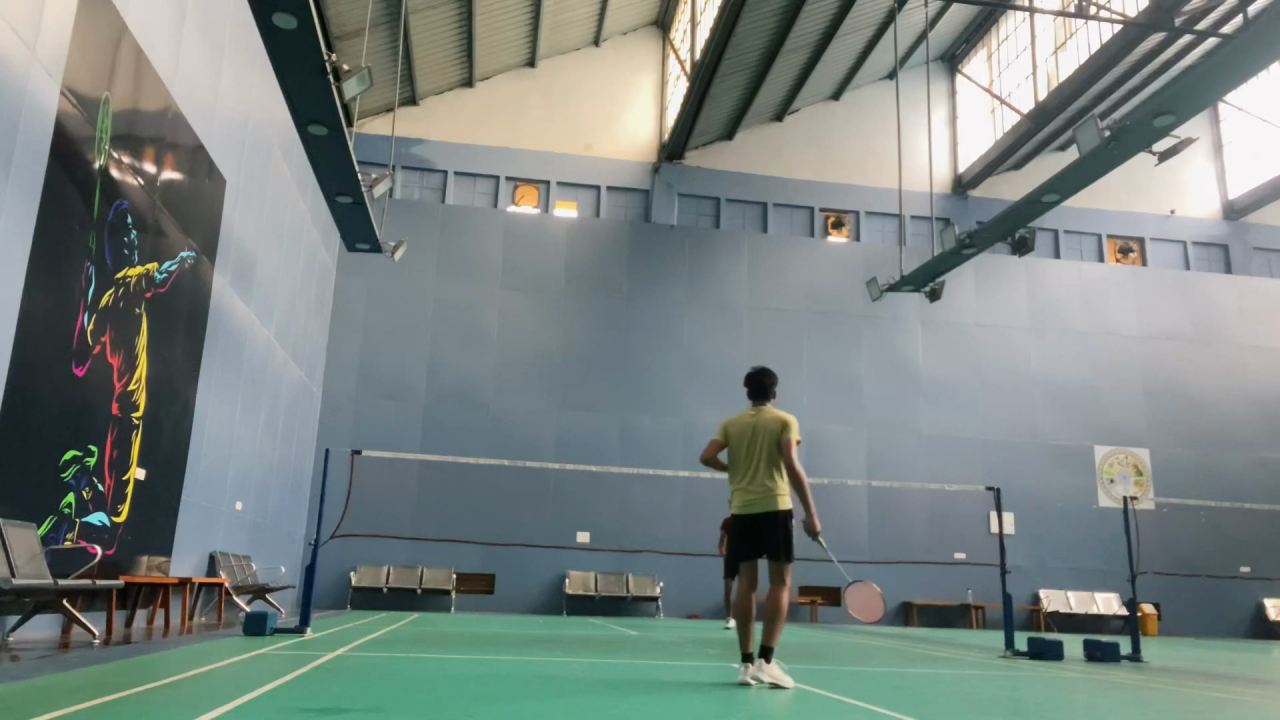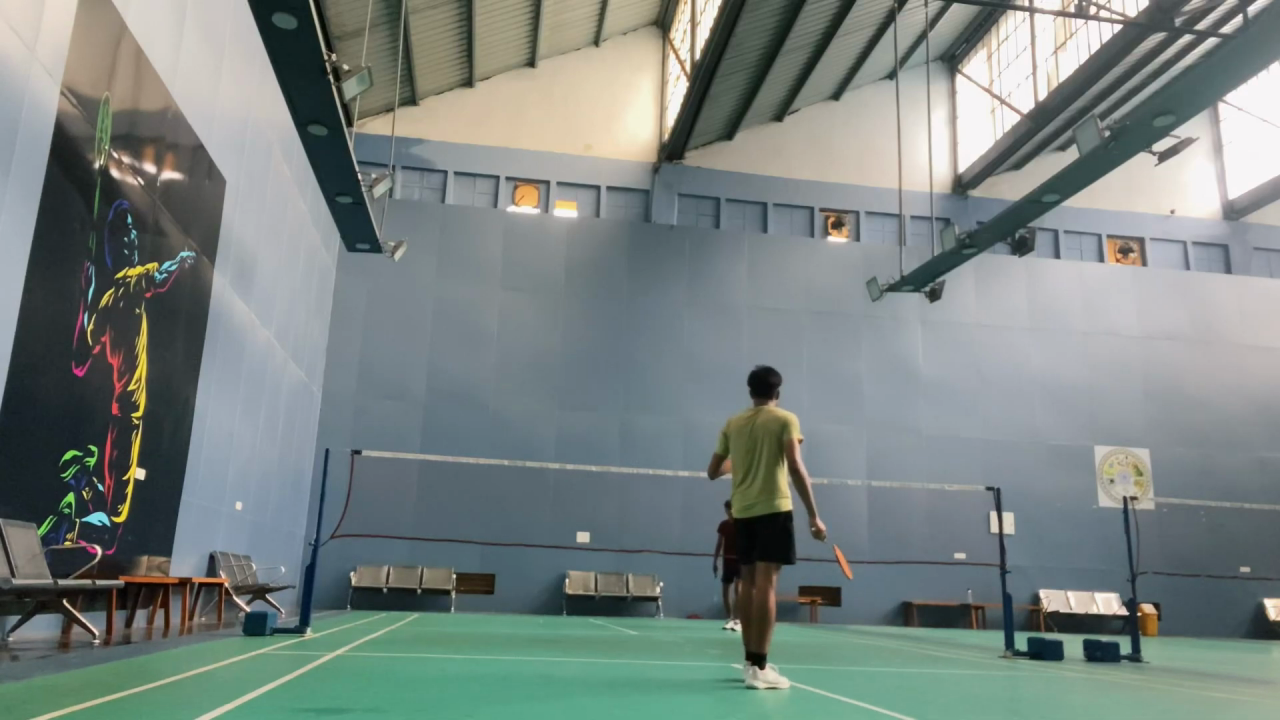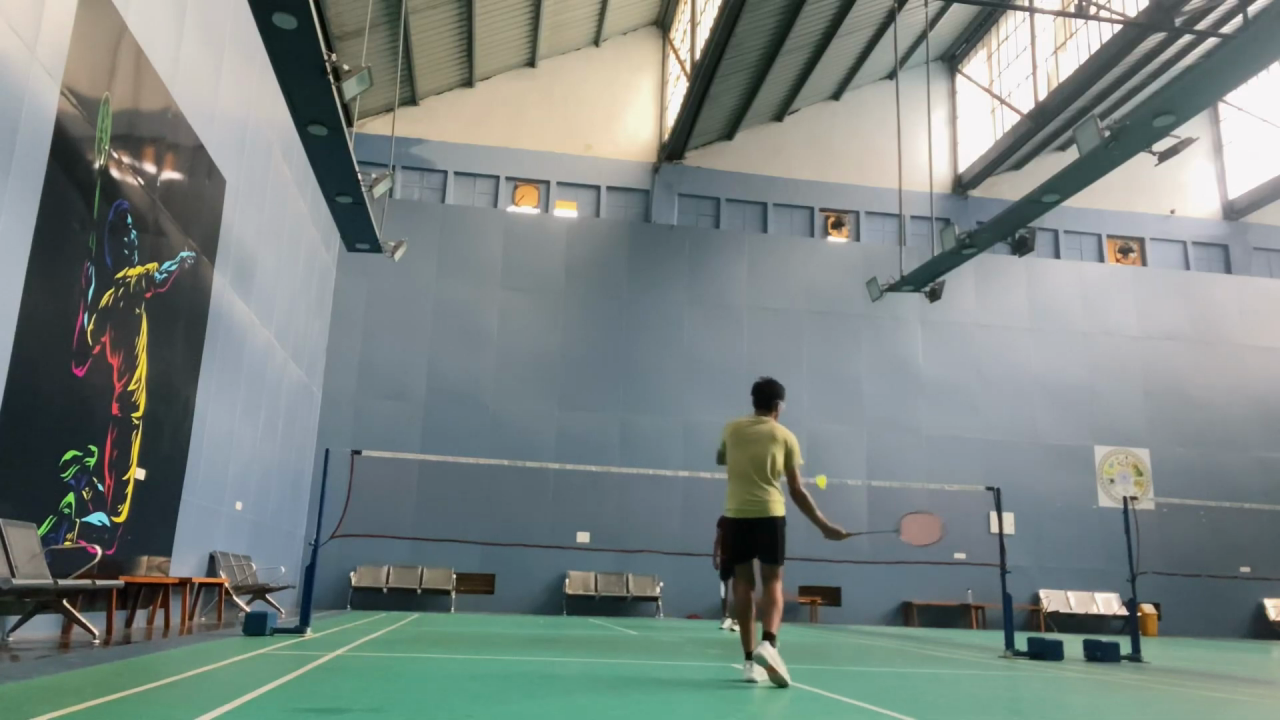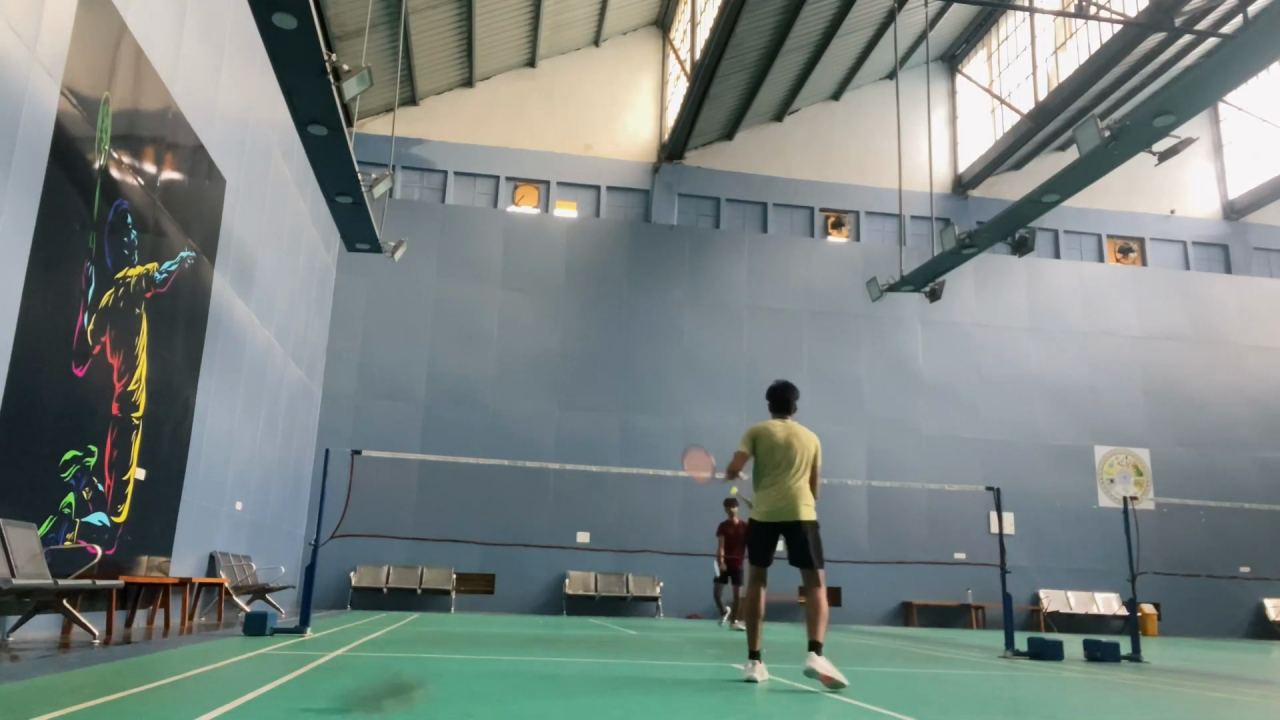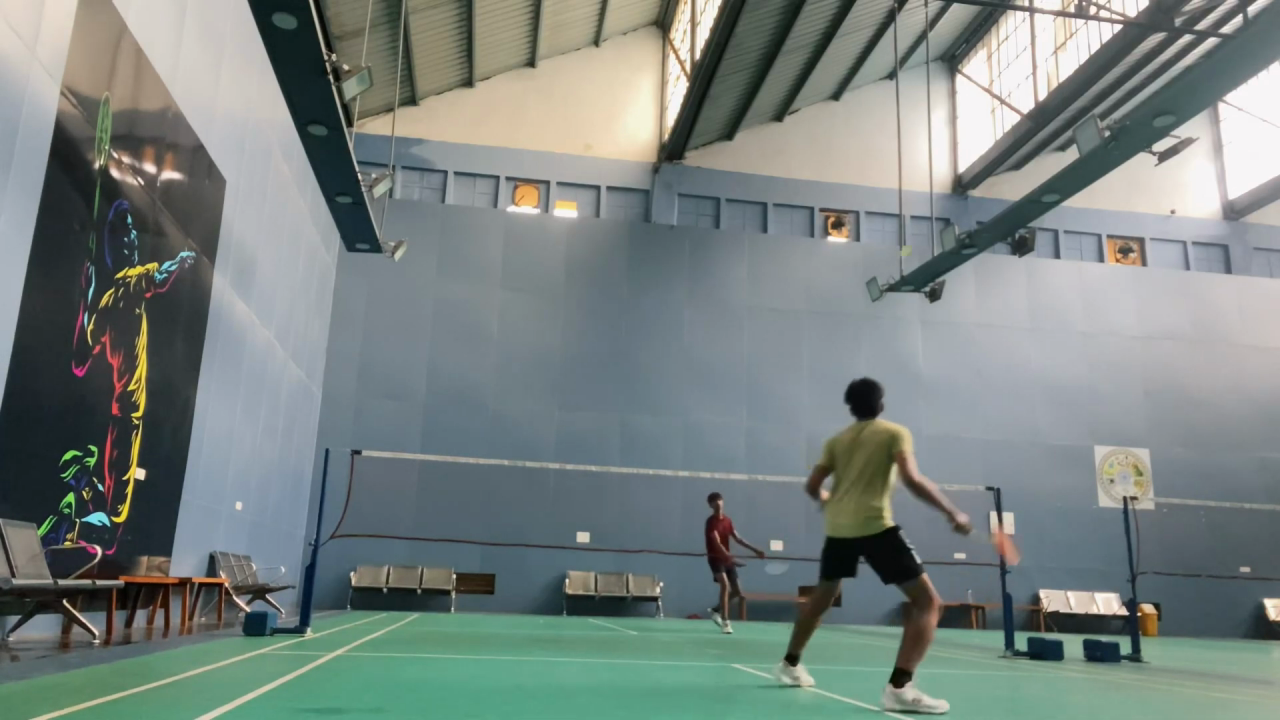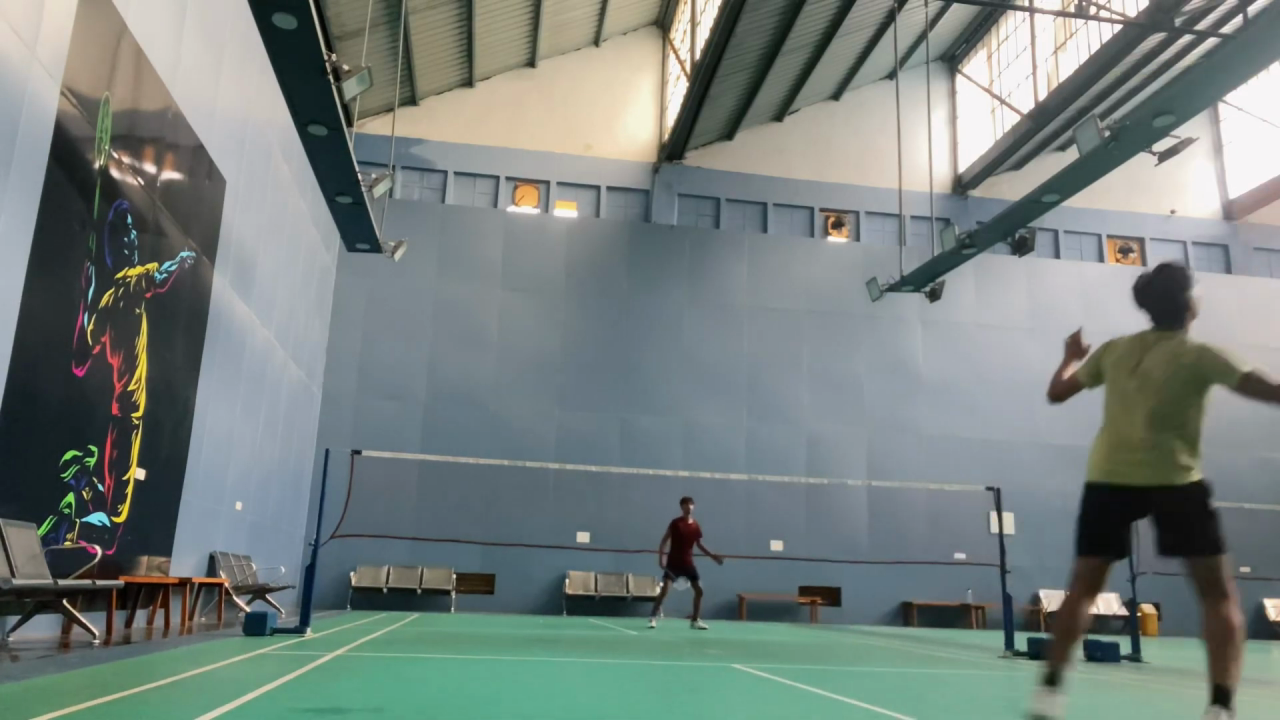
dt=0.7s
person 1, frame 1
left shoulder: (138, 278)
right shoulder: (107, 290)
left elbow: (159, 277)
right elbow: (81, 359)
left wrist: (178, 264)
right wrist: (86, 300)
left hip: (129, 397)
left knee: (119, 474)
left ankle: (109, 535)
person 1, frame 2
left shoulder: (138, 278)
right shoulder: (106, 289)
left elbow: (159, 276)
right elbow: (81, 356)
left wrist: (178, 263)
right wrist: (85, 300)
left hip: (129, 395)
left knee: (121, 470)
left ankle: (110, 533)
right ankle: (86, 532)
person 1, frame 3
left shoulder: (138, 278)
right shoulder: (105, 290)
left elbow: (159, 277)
right elbow: (80, 358)
left wrist: (177, 265)
right wrist: (86, 301)
left hip: (129, 395)
left knee: (120, 468)
right knee: (101, 465)
left ankle: (112, 529)
person 1, frame 4
left shoulder: (138, 277)
right shoulder: (103, 288)
left elbow: (158, 277)
right elbow: (81, 357)
left wrist: (177, 264)
right wrist: (86, 299)
left hip: (128, 393)
left knee: (120, 469)
left ankle: (111, 531)
person 1, frame 5
left shoulder: (138, 278)
right shoulder: (100, 285)
left elbow: (159, 278)
right elbow: (80, 358)
left wrist: (177, 265)
right wrist: (86, 300)
left hip: (129, 394)
left knee: (119, 470)
left ankle: (111, 531)
person 1, frame 6
left shoulder: (138, 278)
right shoulder: (106, 291)
left elbow: (159, 277)
right elbow: (81, 358)
left wrist: (177, 264)
right wrist: (86, 300)
left hip: (129, 396)
right hip: (112, 396)
left knee: (121, 470)
right knee: (108, 469)
left ankle: (111, 533)
person 2, frame 1
left shoulder: (731, 424)
right shoulder: (785, 421)
left elbow: (706, 457)
right elbow: (792, 467)
right wrist: (811, 513)
left hip: (741, 510)
right hip: (775, 508)
left knee: (746, 584)
right knee: (780, 582)
left ankle: (747, 663)
right ankle: (766, 661)
person 2, frame 2
left shoulder: (732, 424)
right shoulder: (785, 419)
left elbow: (713, 472)
right elbow: (796, 468)
right wrist: (814, 516)
left hip: (741, 511)
right hip: (773, 509)
left knee: (749, 583)
right knee: (766, 583)
left ankle: (751, 660)
right ankle: (759, 668)
person 2, frame 3
left shoulder: (732, 429)
right shoulder: (785, 436)
right elbow: (796, 492)
right wrist: (823, 525)
left hip: (735, 513)
right hip: (769, 513)
left knee: (743, 583)
right knee: (772, 581)
left ankle: (750, 660)
right ankle: (767, 643)
person 2, frame 4
left shoulder: (756, 432)
right shoulder: (810, 438)
left elbow: (733, 471)
left wrist: (729, 475)
left hip: (763, 515)
right hip: (801, 513)
left knee: (757, 582)
right knee: (815, 585)
left ankle: (753, 660)
right ankle: (815, 653)
person 2, frame 5
left shoulder: (837, 440)
right shoulder: (894, 433)
left elbow: (812, 487)
right elbow: (912, 479)
right wrist: (953, 513)
left hip: (838, 528)
right hip: (874, 525)
left knee: (823, 596)
right knee: (927, 603)
left ankle: (790, 664)
right ankle: (899, 687)
person 2, frame 6
left shoulder: (1113, 350)
right shoulder: (1199, 356)
left elbow: (1056, 393)
left wrist: (1071, 358)
left hip: (1108, 479)
right hip: (1175, 479)
left knee: (1083, 590)
right knee: (1219, 594)
